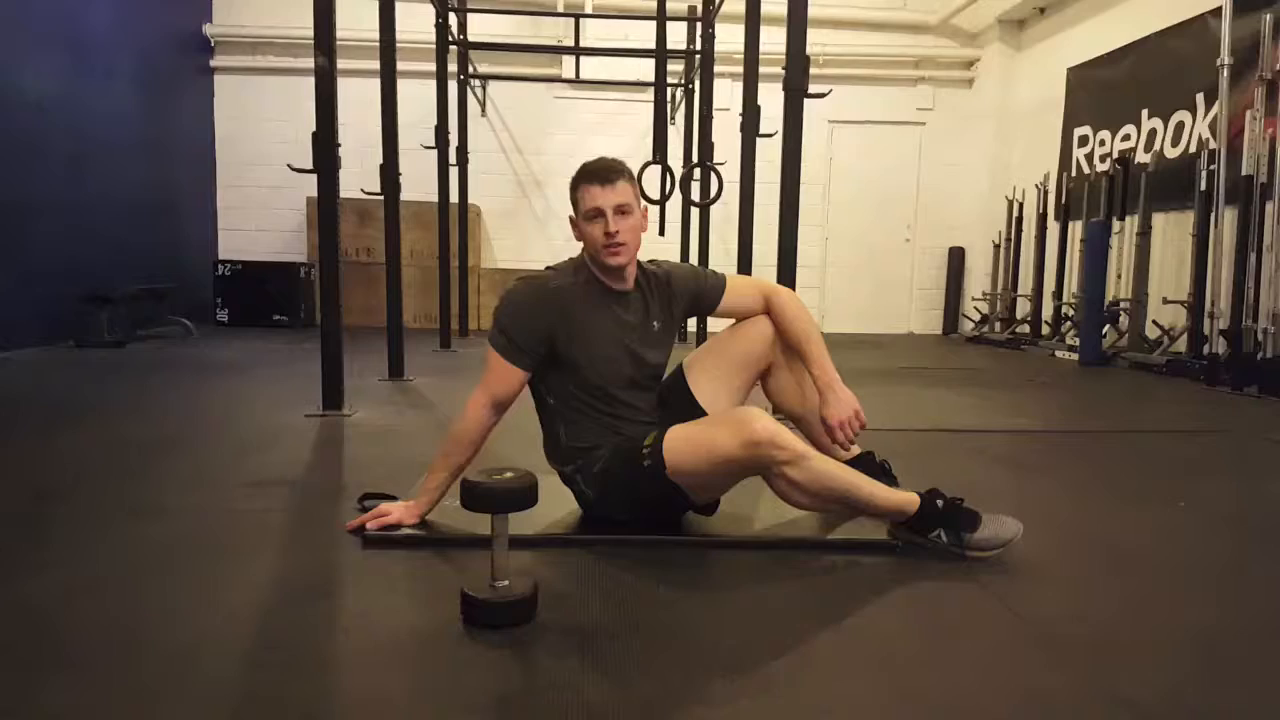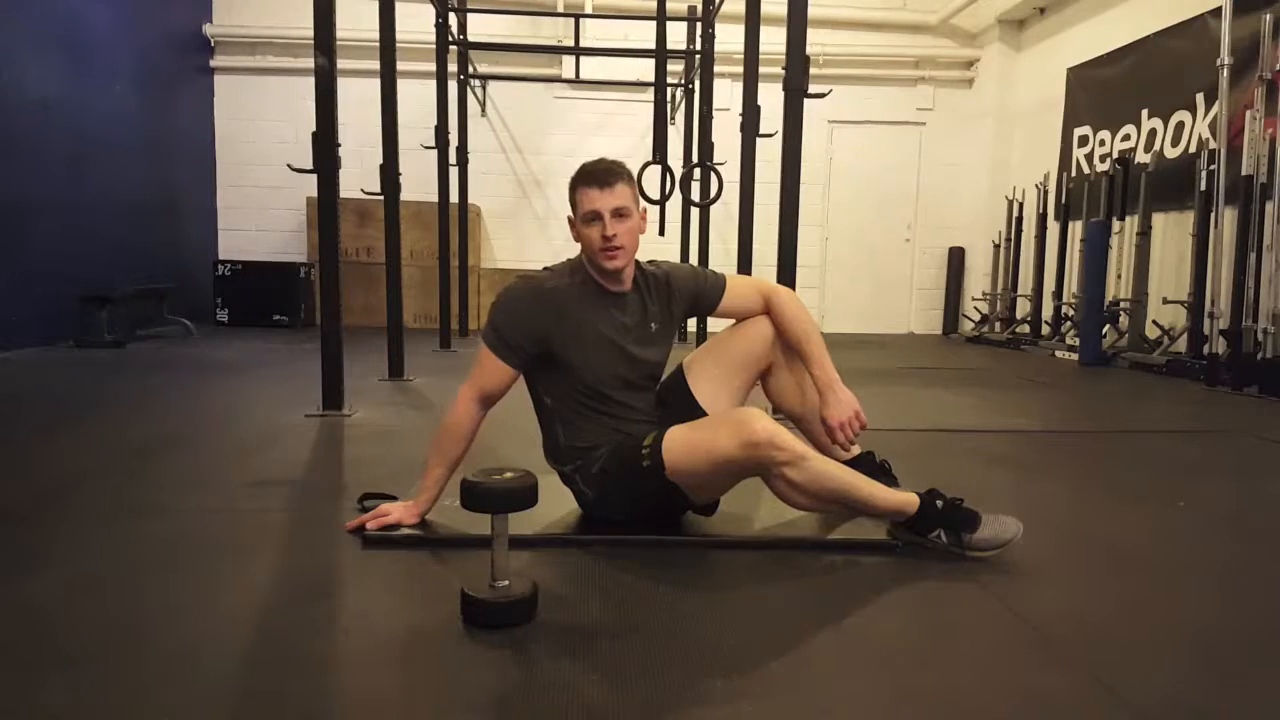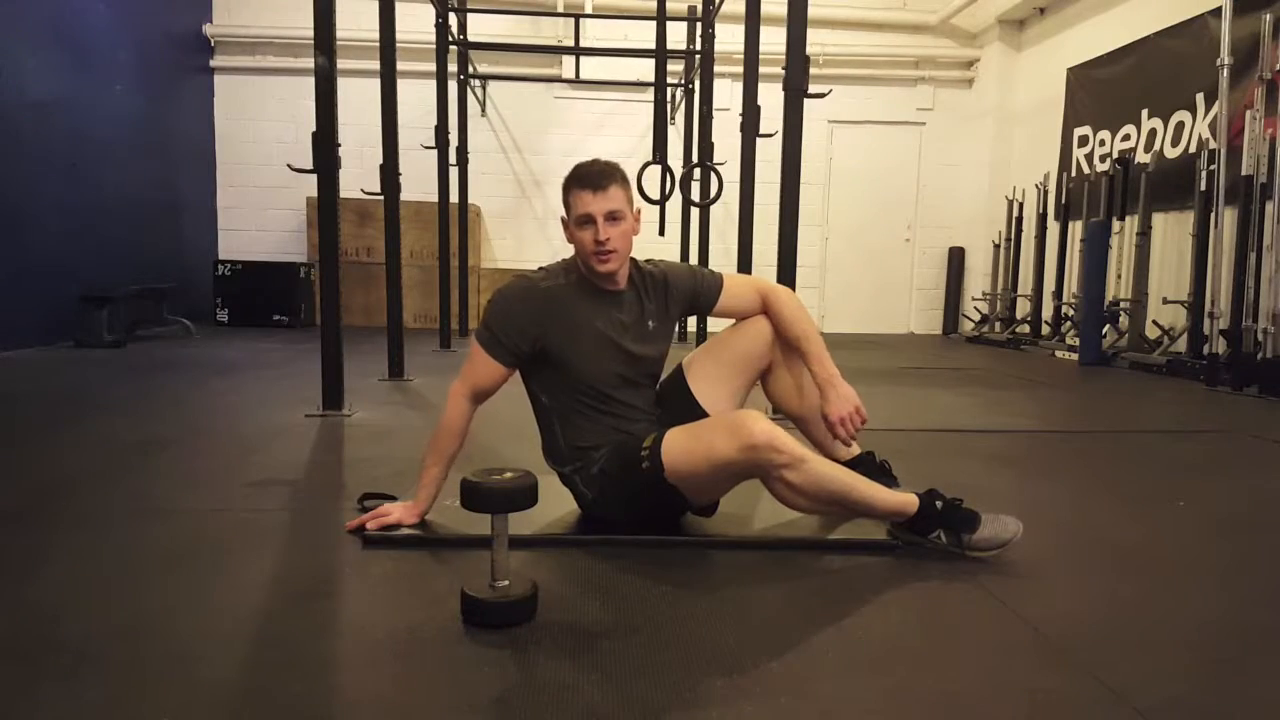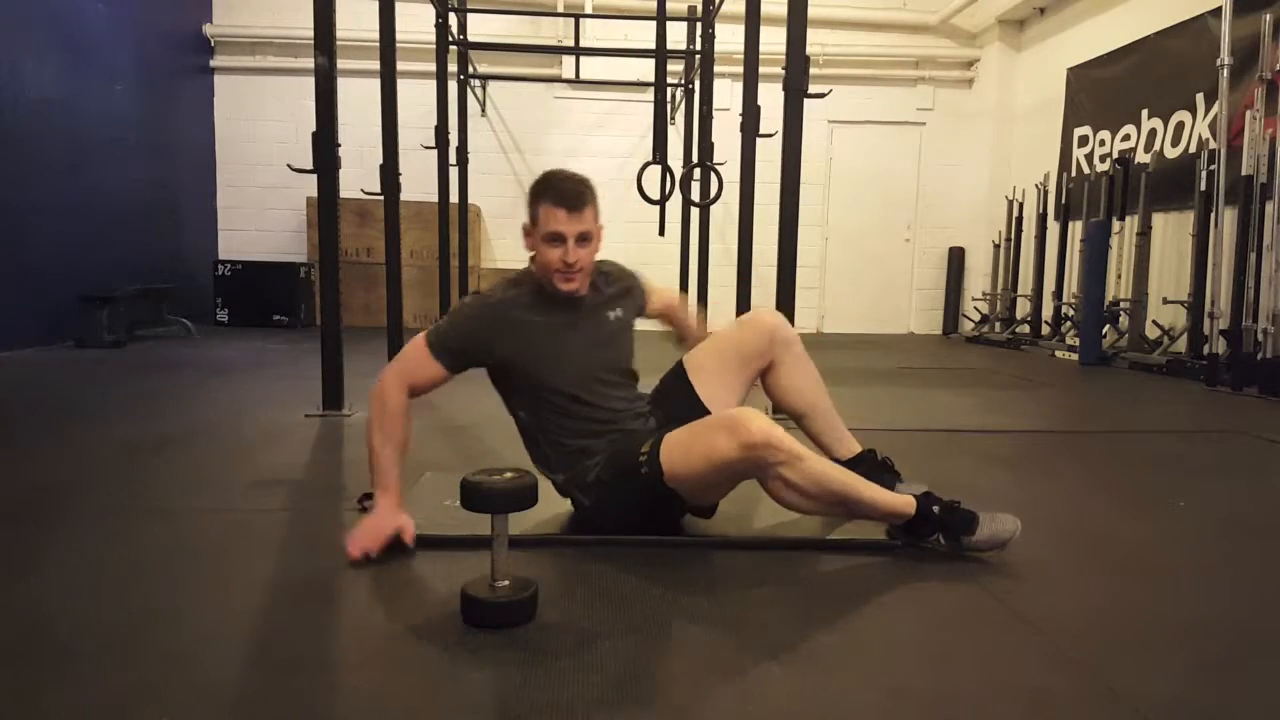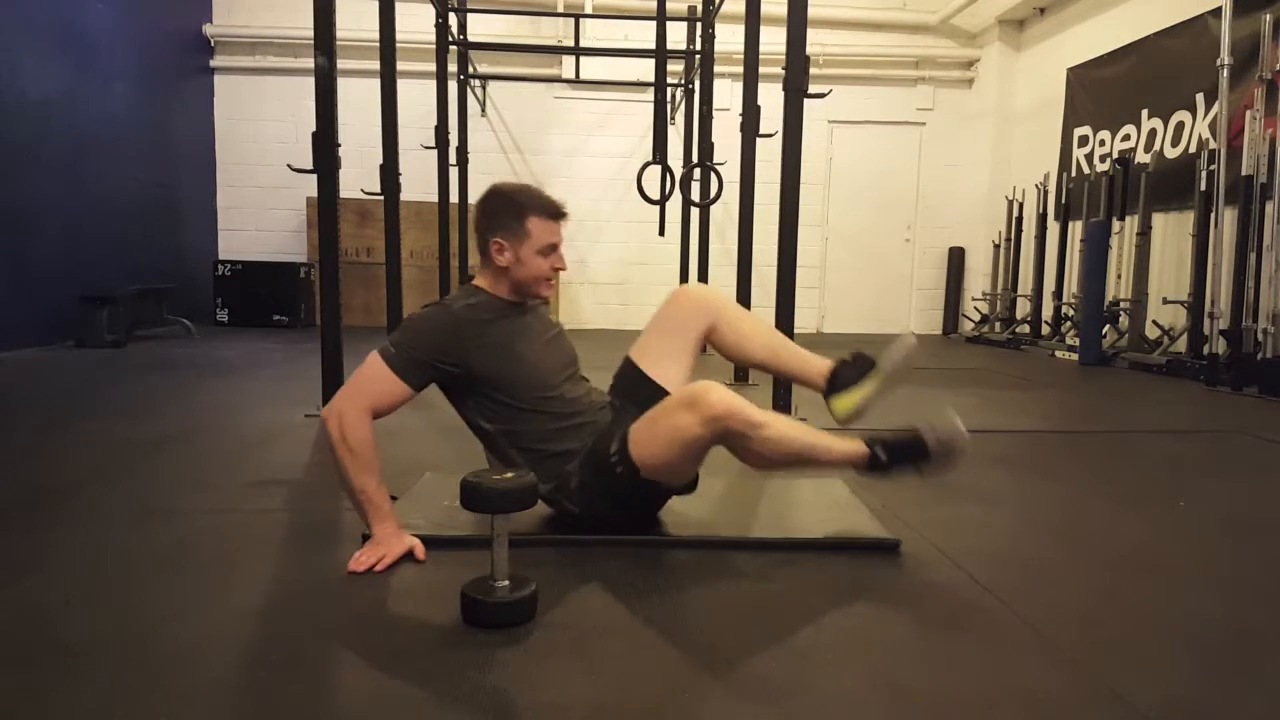
dt=0.4s
person 1, frame 1
left shoulder: (667, 283)
right shoulder: (541, 301)
left elbow: (777, 296)
right elbow: (488, 404)
left wrist: (831, 386)
right wrist: (423, 502)
left hip: (661, 438)
right hip: (612, 481)
left knee: (768, 331)
right knee: (758, 433)
left ankle: (860, 466)
right ankle: (922, 517)
person 1, frame 2
left shoulder: (667, 284)
right shoulder: (535, 302)
left elbow: (776, 298)
right elbow: (475, 399)
left wrist: (832, 388)
right wrist: (421, 503)
left hip: (658, 436)
right hip: (610, 481)
left knee: (768, 334)
right knee: (754, 433)
left ankle: (860, 468)
right ankle: (922, 516)
person 1, frame 3
left shoulder: (662, 282)
right shoulder: (531, 301)
left elbow: (769, 295)
right elbow: (465, 395)
left wrist: (833, 383)
right wrist: (420, 501)
left hip: (660, 433)
right hip: (611, 482)
left knee: (770, 333)
right knee: (754, 436)
left ankle: (862, 470)
right ankle: (922, 516)
person 1, frame 4
left shoulder: (608, 280)
right shoulder: (495, 316)
left elbow: (669, 306)
right elbow: (393, 384)
left wrist: (719, 351)
right wrist: (387, 503)
left hip: (653, 426)
right hip: (612, 486)
left knee: (766, 329)
right knee: (752, 435)
left ankle: (860, 466)
right ankle: (918, 517)
person 1, frame 5
left shoulder: (527, 300)
right shoulder: (449, 327)
right elbow: (343, 413)
right wrist: (386, 528)
left hip: (620, 431)
right hip: (595, 488)
left knee: (695, 302)
right knee: (708, 403)
left ankle: (840, 383)
right ankle: (873, 455)
